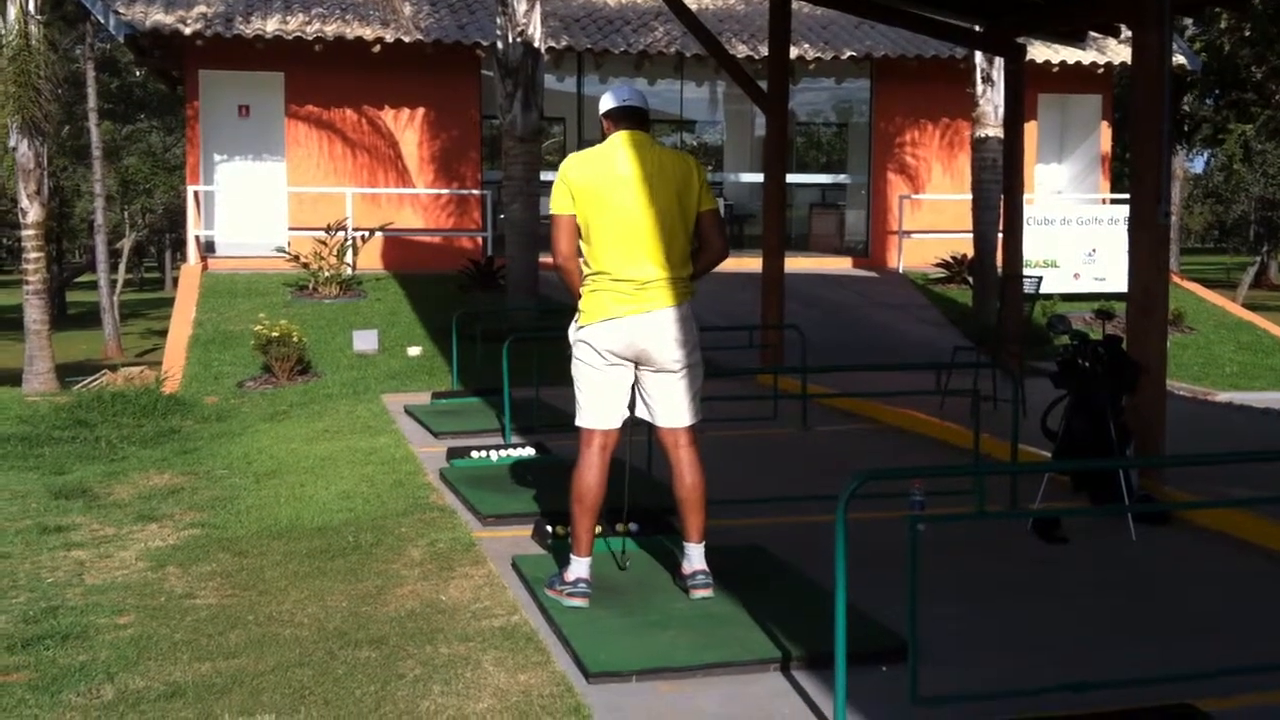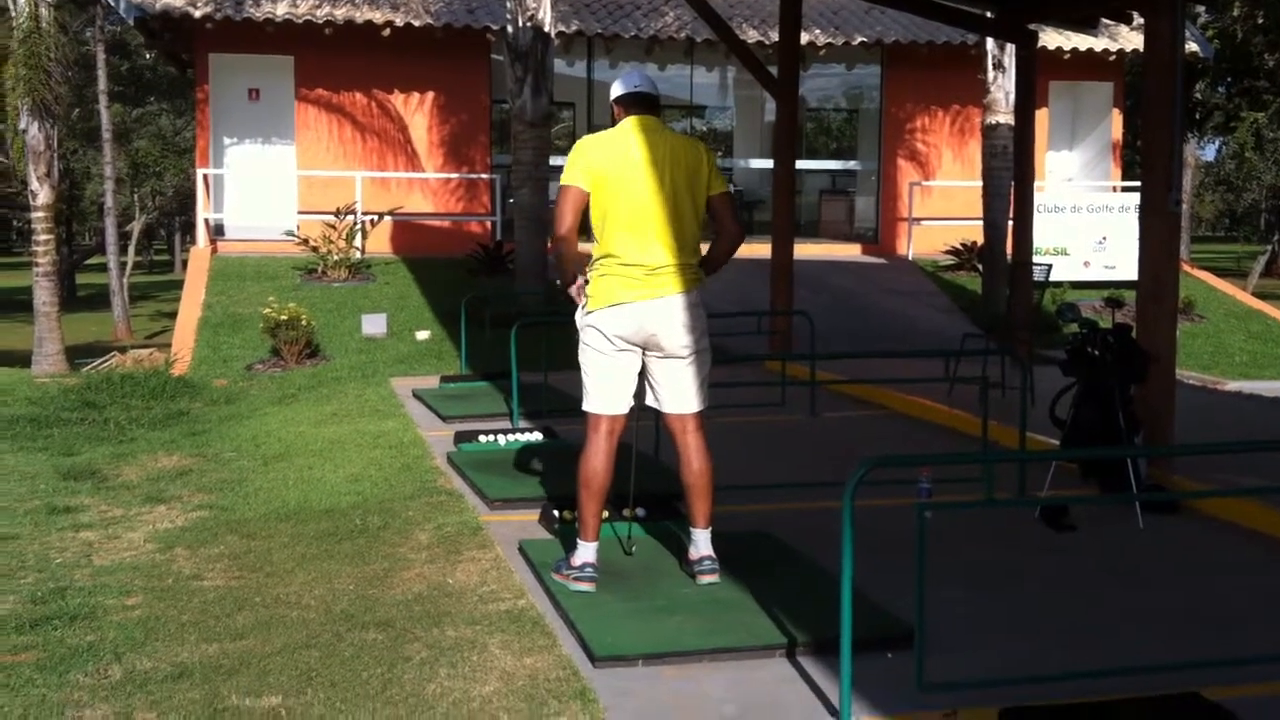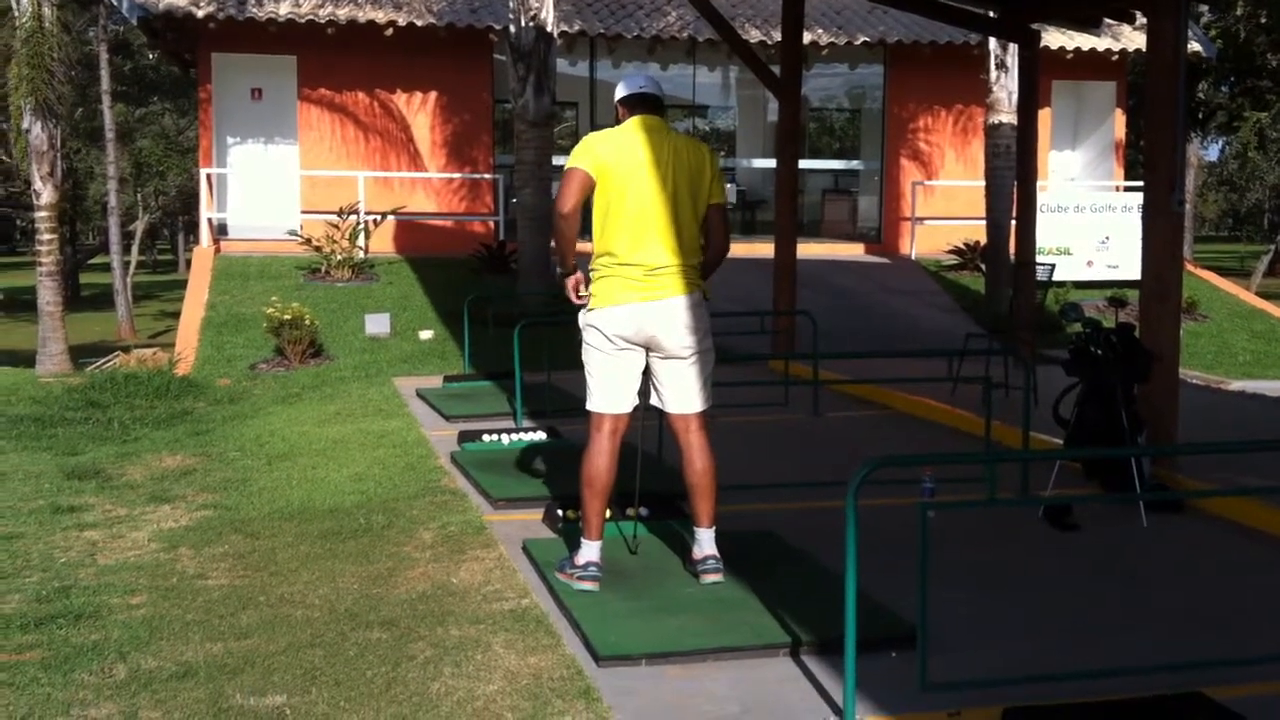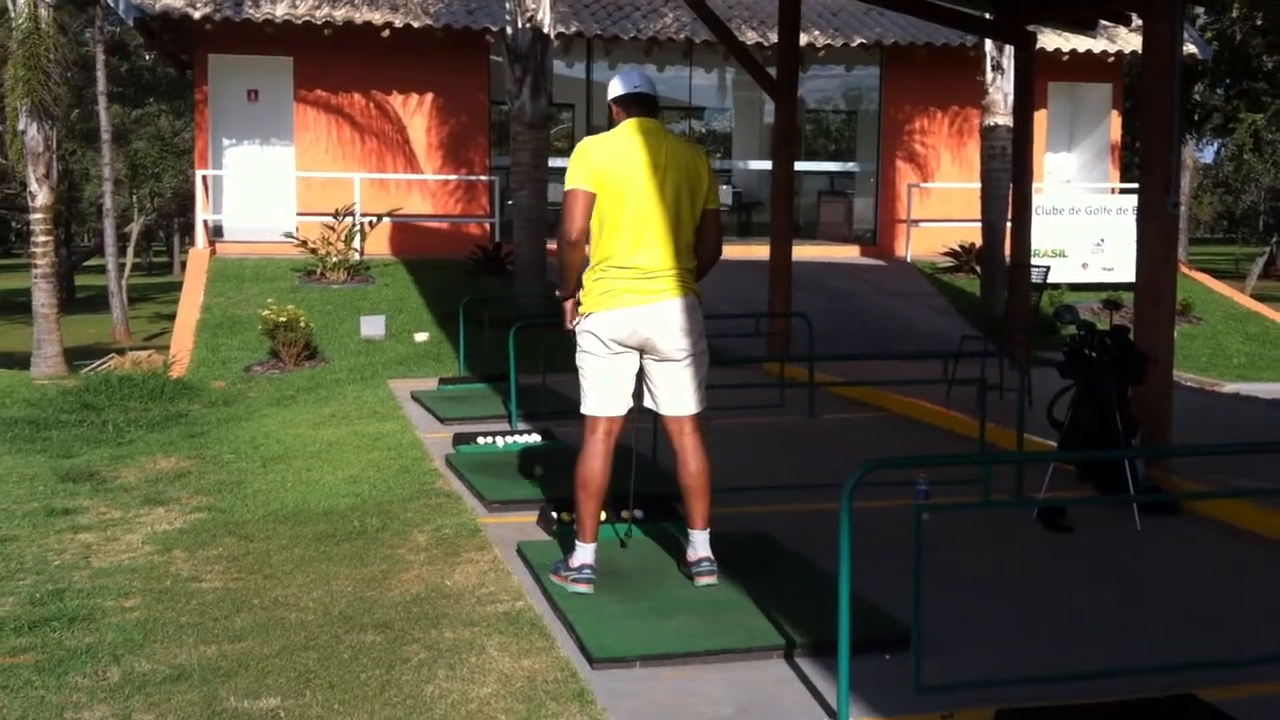
dt=0.4s
person 1, frame 1
left shoulder: (576, 166)
right shoulder: (685, 165)
left elbow: (564, 256)
right elbow: (716, 246)
left hip: (602, 321)
right hip: (669, 317)
left knee: (595, 445)
right knee: (681, 441)
left ankle: (578, 573)
right ankle: (696, 565)
person 1, frame 2
left shoulder: (590, 148)
right shoulder: (695, 151)
left elbow: (563, 230)
right elbow: (731, 231)
left wrist: (573, 279)
left hip: (610, 306)
right hip: (677, 304)
left knee: (602, 430)
right knee: (688, 428)
left ankle: (584, 557)
right ankle: (702, 550)
person 1, frame 3
left shoulder: (597, 144)
right shoulder: (700, 153)
left elbow: (565, 208)
right elbow: (718, 242)
left wrist: (568, 268)
left hip: (613, 305)
right hip: (679, 303)
left knee: (605, 429)
right knee: (691, 427)
left ankle: (589, 556)
right ankle: (706, 549)
person 1, frame 4
left shoulder: (593, 149)
right shoulder: (694, 156)
left elbow: (573, 235)
right elbow: (710, 247)
left wrist: (570, 292)
left hip: (606, 309)
right hip: (675, 306)
left knee: (599, 433)
right knee: (685, 430)
left ankle: (583, 558)
right ankle: (700, 552)
